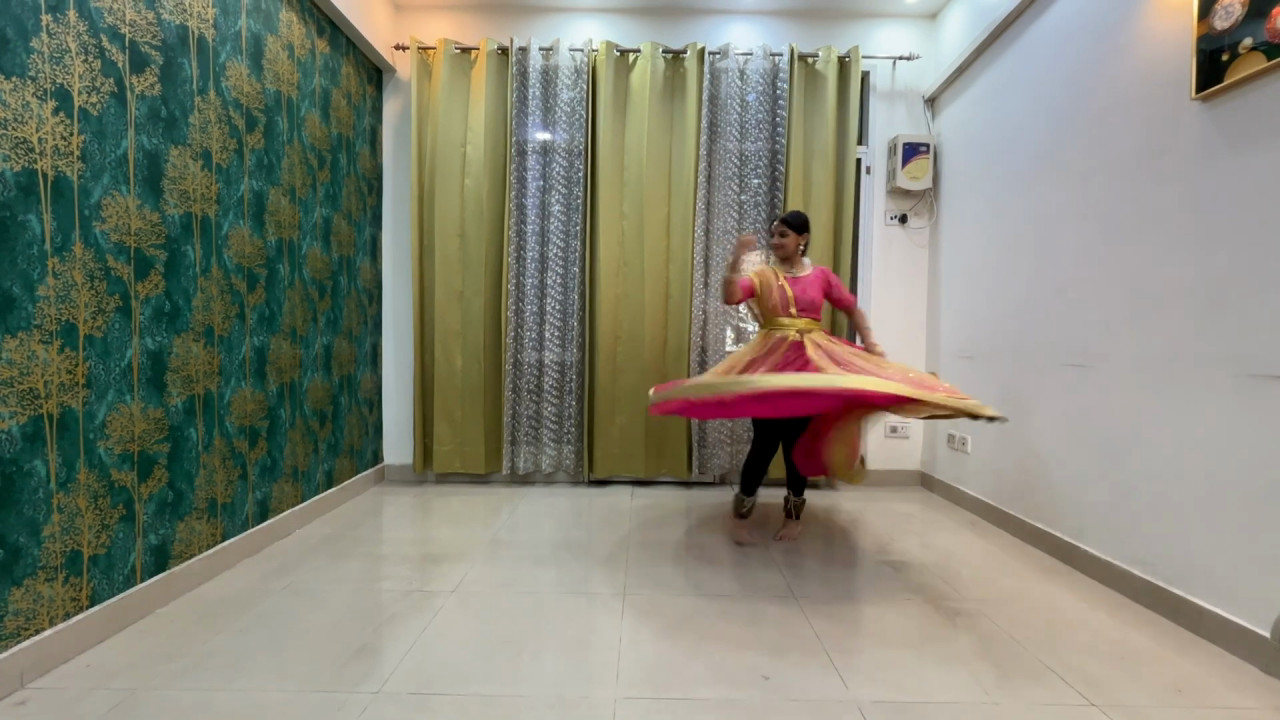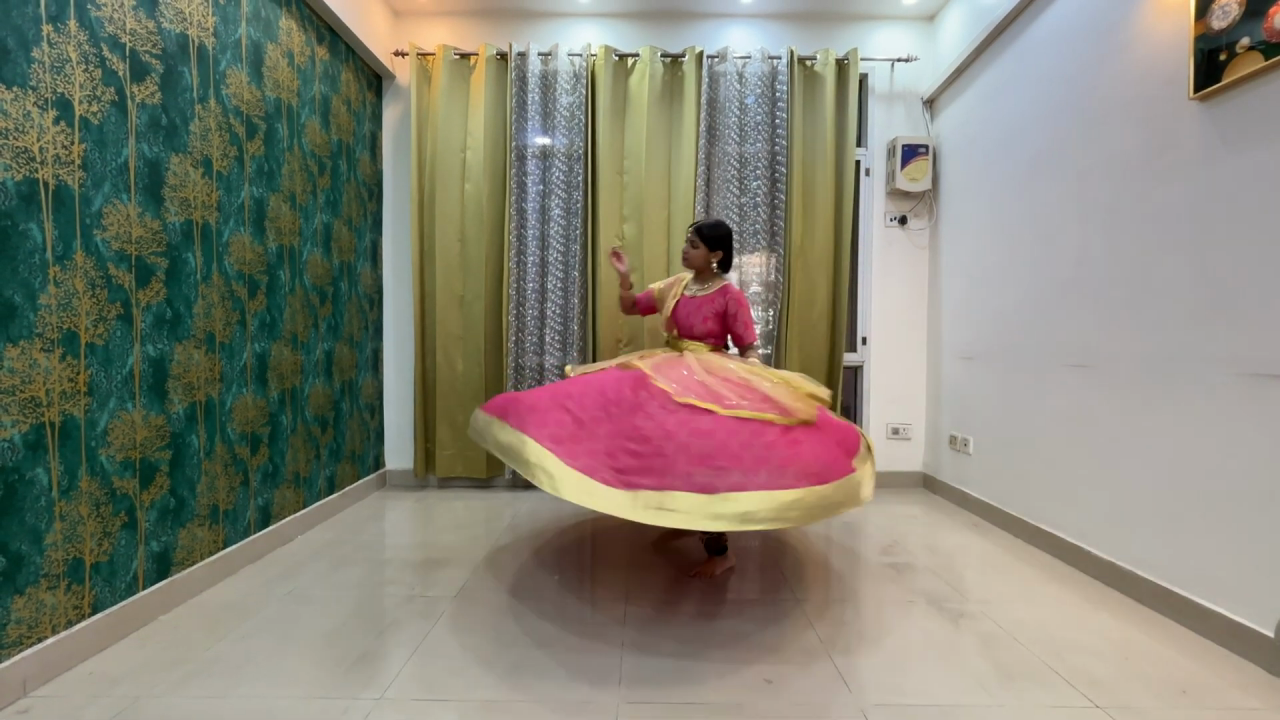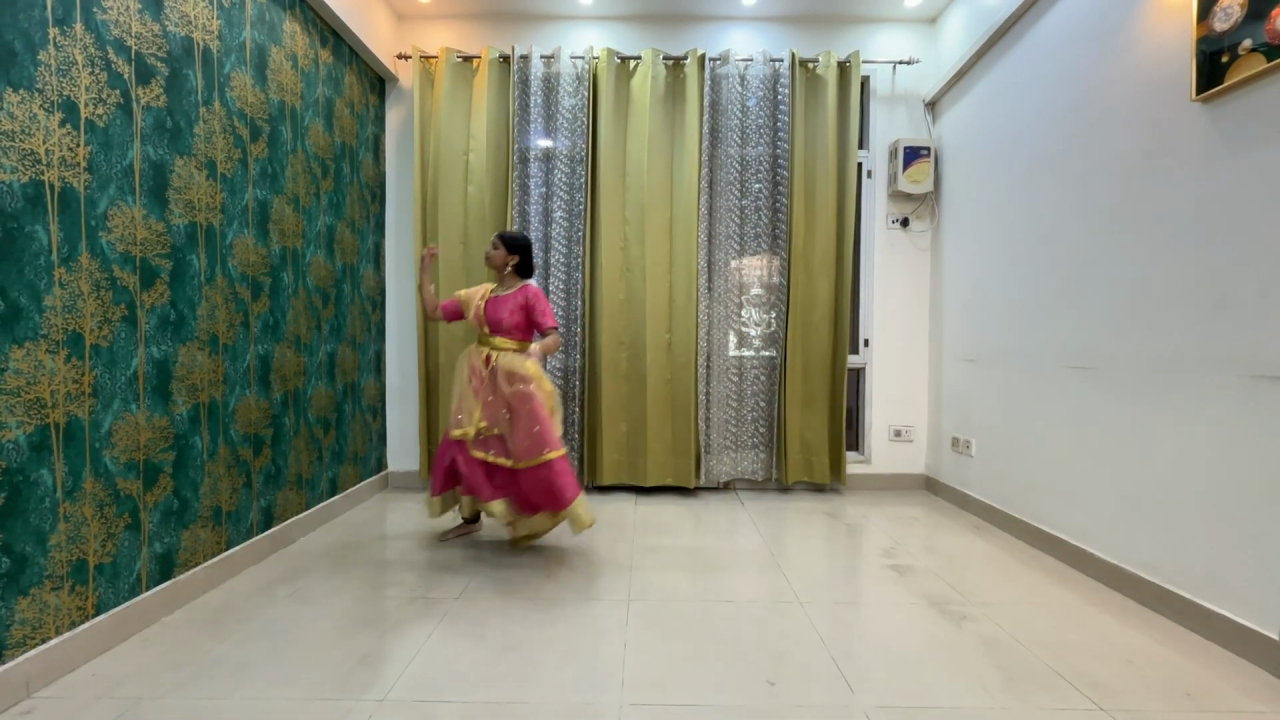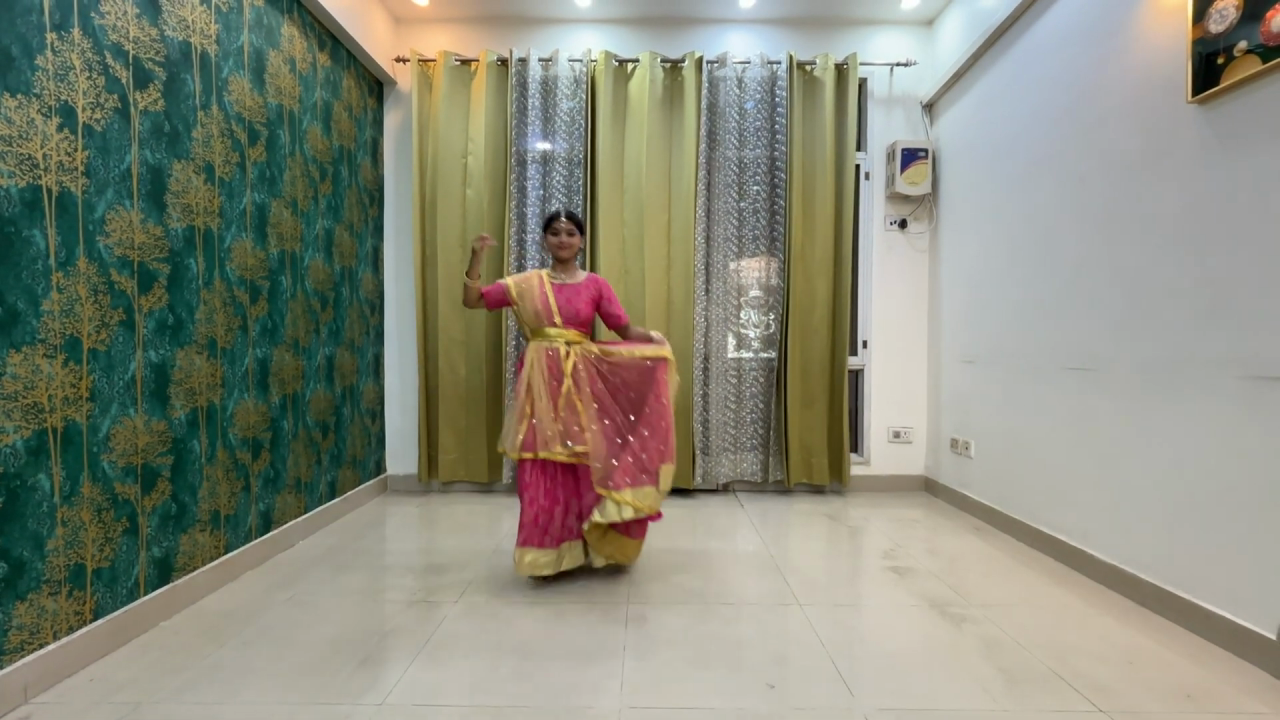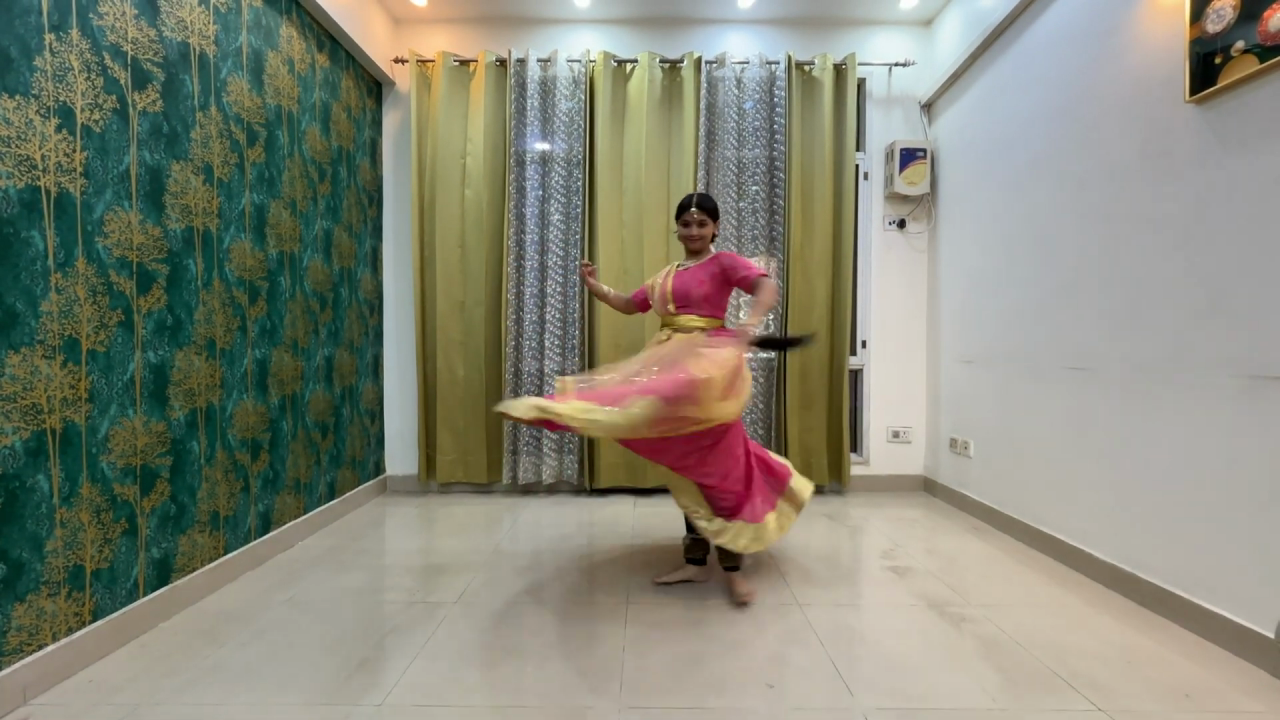
dt=1s
person 1, frame 1
left shoulder: (820, 276)
right shoulder: (760, 275)
left elbow: (853, 309)
right elbow: (729, 298)
left wrist: (869, 342)
right wrist: (736, 261)
left hip: (813, 359)
right hip: (771, 358)
left knee: (795, 442)
right knee: (765, 443)
left ankle: (793, 515)
right ankle: (741, 514)
person 1, frame 2
left shoulder: (731, 297)
right shoulder: (677, 285)
left elbow: (749, 351)
right elbow: (630, 307)
left wrist: (747, 376)
right wrist: (623, 277)
left hip: (709, 382)
right hip: (670, 374)
left knee: (698, 461)
left ankle: (720, 551)
right ankle: (677, 523)
person 1, frame 3
left shoulder: (531, 294)
right shoulder: (479, 295)
left elbow: (554, 338)
right elbow: (433, 312)
left wrist: (537, 350)
right wrist: (424, 269)
left hip: (510, 379)
right hip: (478, 379)
left knee: (493, 450)
right knee: (465, 447)
left ankle: (528, 520)
right ankle: (471, 518)
person 1, frame 4
left shoulder: (595, 285)
right shoulder: (526, 283)
left elbow: (624, 328)
right elbow: (473, 301)
left wrist: (650, 337)
right wrist: (476, 260)
left hip: (583, 378)
right hip: (540, 378)
left knee: (594, 458)
right knee: (543, 468)
left ankle: (594, 542)
right ankle: (547, 554)
person 1, frame 5
left shoulder: (726, 262)
right shoulder: (667, 274)
left elbow: (767, 285)
right elbow: (629, 304)
left wrist: (752, 322)
right wrist: (592, 284)
left hip: (709, 361)
right hip: (670, 362)
left knee: (713, 465)
right knee: (687, 466)
left ankle: (732, 570)
right ankle: (697, 562)
